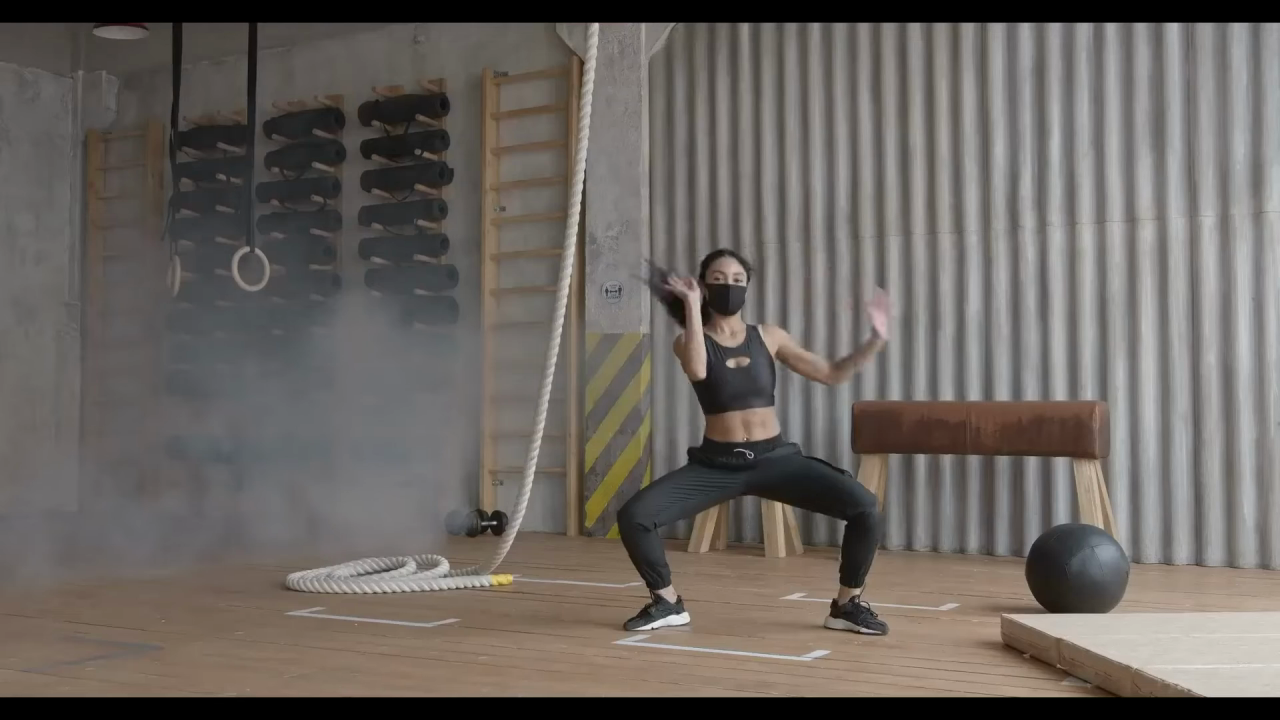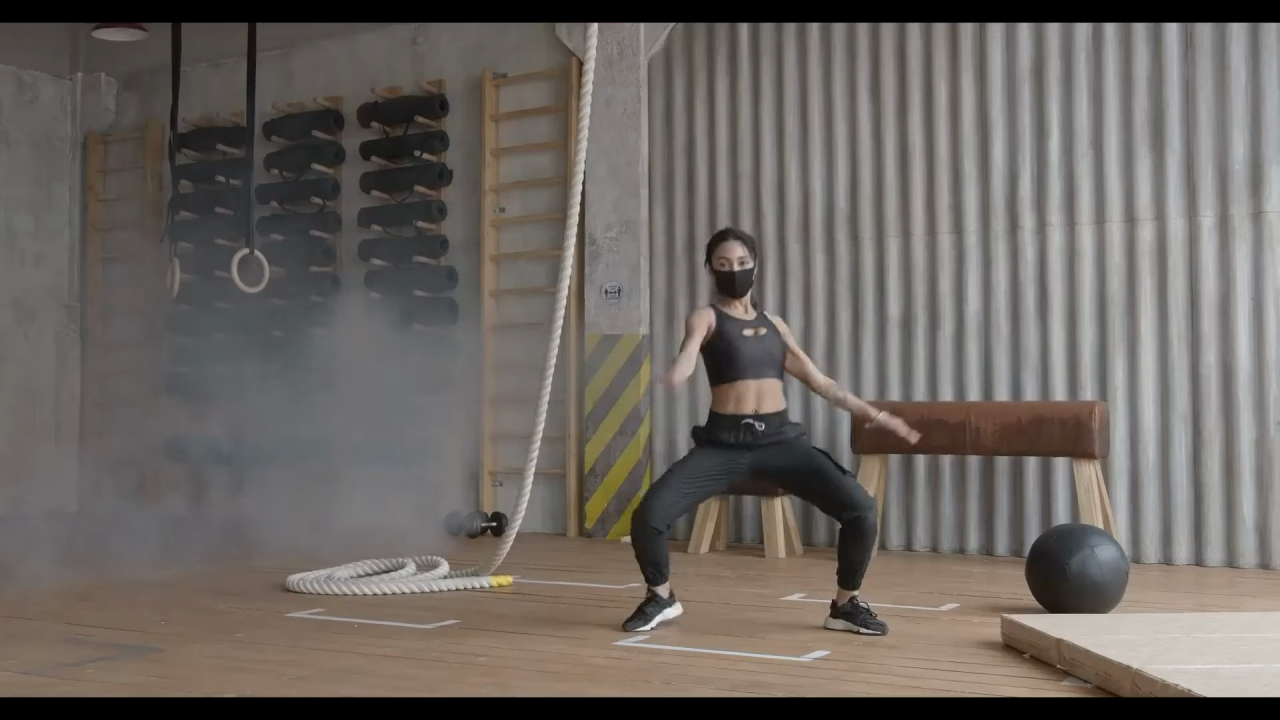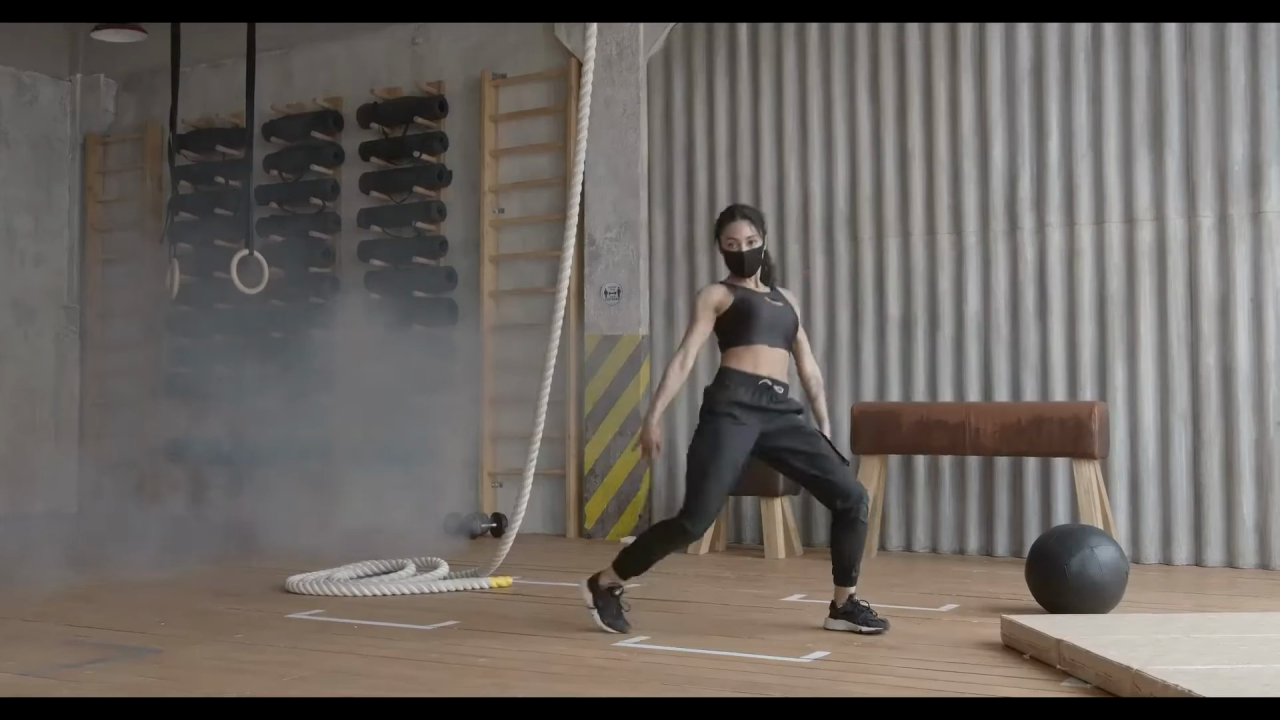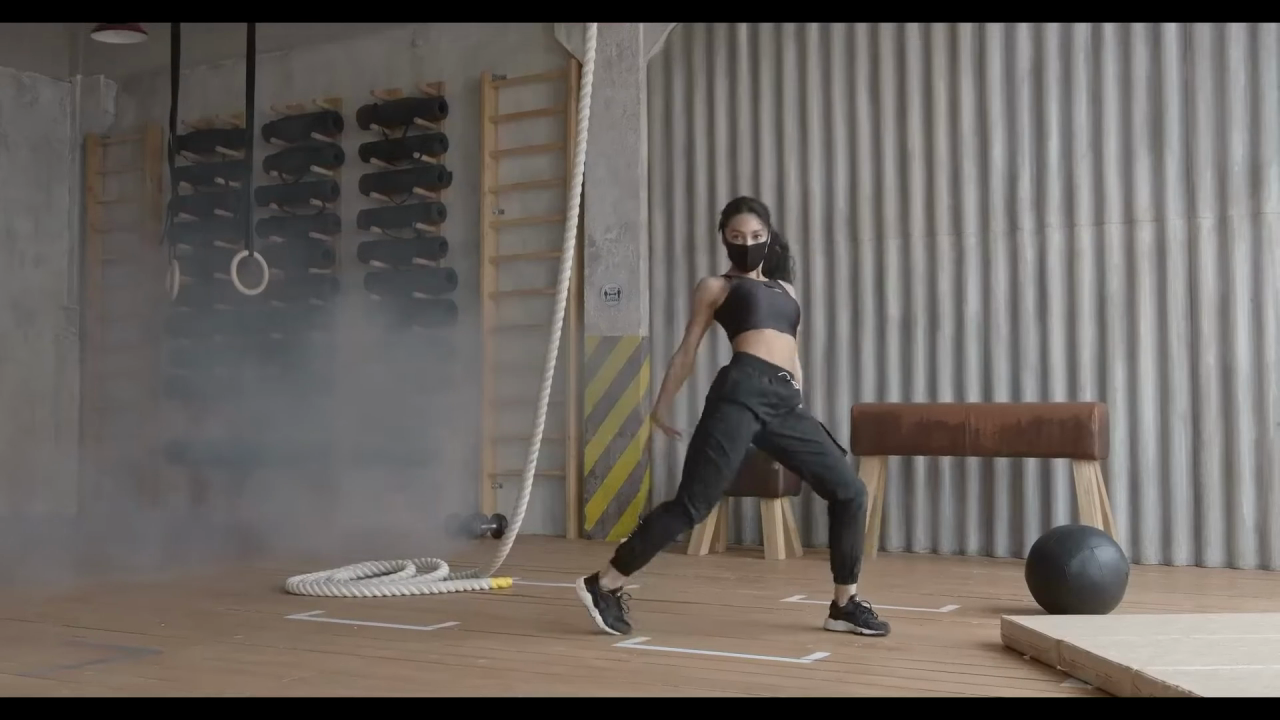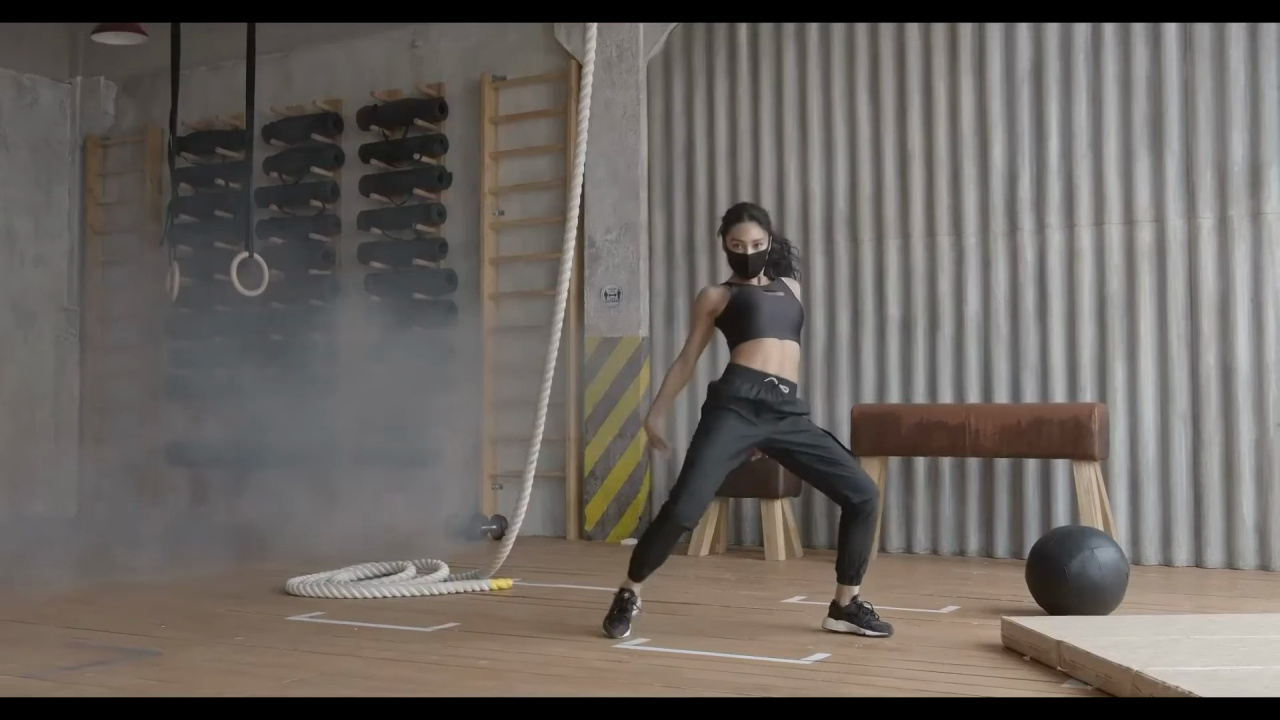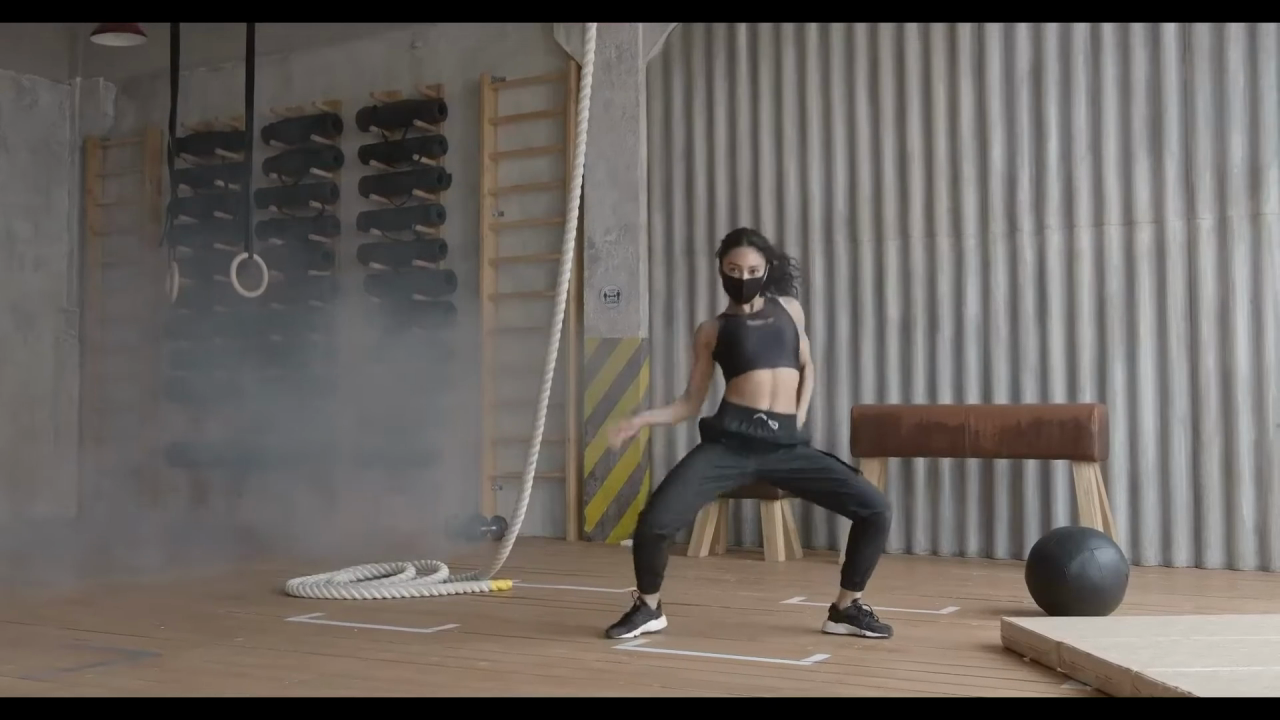
dt=0.2s
person 1, frame 1
left shoulder: (770, 337)
right shoulder: (688, 342)
left elbow: (832, 374)
right elbow: (698, 371)
left wrist: (876, 340)
right wrist: (692, 306)
left hip: (774, 458)
right hip: (716, 463)
left knee: (865, 508)
right knee: (633, 516)
left ankle: (846, 604)
right ankle: (668, 602)
person 1, frame 2
left shoulder: (774, 325)
right shoulder: (705, 318)
left elbow: (818, 381)
right elbow: (686, 361)
left wrist: (871, 413)
right wrist: (675, 373)
left hip: (781, 440)
right hip: (722, 442)
left knee: (862, 511)
right knee: (649, 516)
left ankle: (845, 604)
right ankle: (661, 596)
person 1, frame 3
left shoulder: (786, 299)
right shoulder: (719, 294)
left elbow: (808, 366)
right elbow: (687, 354)
left wrist: (824, 426)
right wrist: (654, 415)
left hip: (781, 413)
right hip: (730, 409)
left knee: (853, 498)
right knee: (696, 519)
left ankle: (845, 602)
right ankle: (606, 584)
person 1, frame 4
left shoulder: (785, 289)
right shoulder: (716, 286)
right elbow: (688, 349)
left wrist: (800, 410)
right wrist: (661, 405)
left hip: (784, 403)
right hip: (742, 394)
left knee: (850, 492)
right knee: (692, 503)
left ankle: (845, 604)
right ankle: (605, 583)
person 1, frame 5
left shoulder: (790, 287)
right shoulder: (716, 295)
right elbow: (688, 358)
right wrist: (655, 413)
left hip: (788, 411)
right hip: (737, 404)
left knee: (863, 494)
right knee: (684, 508)
left ankle: (845, 605)
right ankle: (628, 592)
person 1, frame 6
left shoulder: (788, 307)
right shoulder: (712, 329)
left elbow: (806, 366)
right elbow: (692, 401)
left wrist: (800, 412)
right wrist: (642, 418)
left hip: (786, 443)
right hip: (730, 441)
left knee: (875, 508)
right knee: (655, 521)
left ankle: (846, 607)
right ankle: (648, 607)
